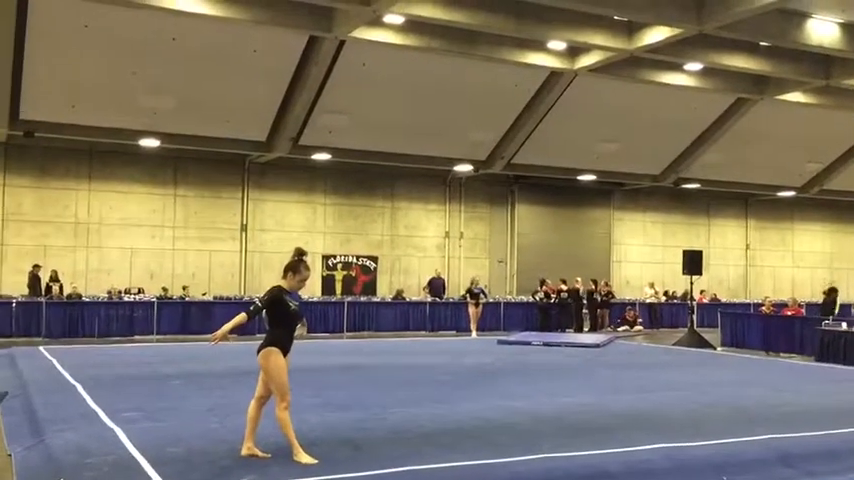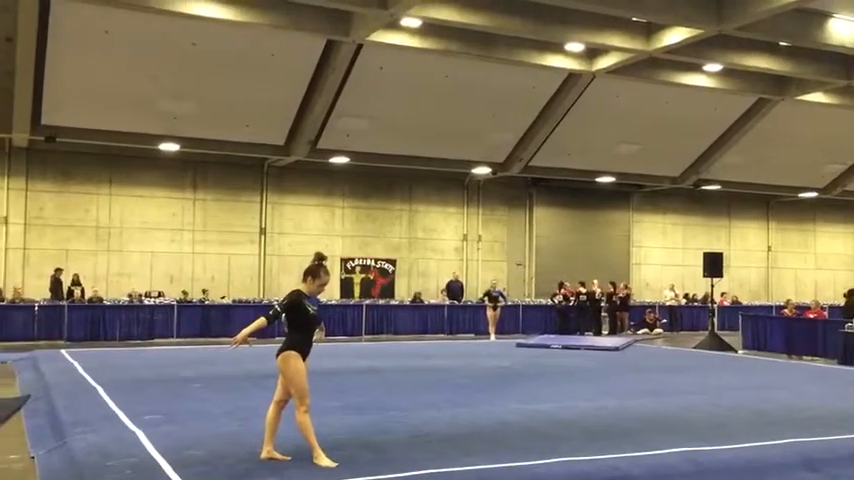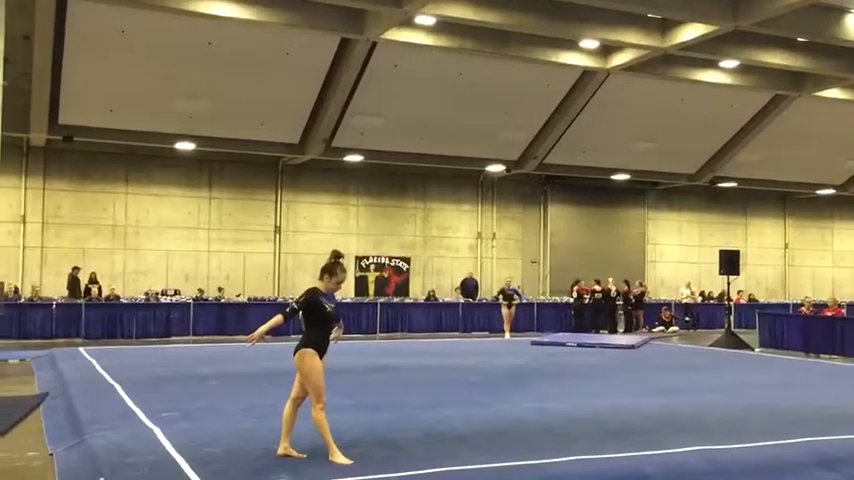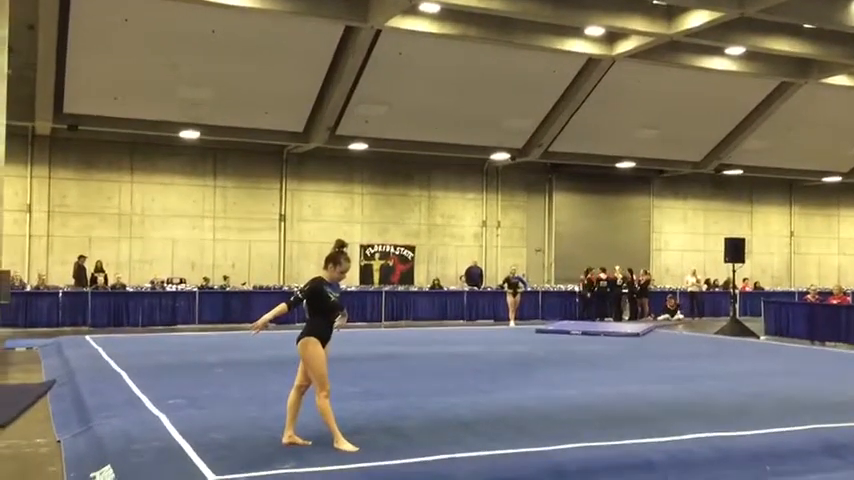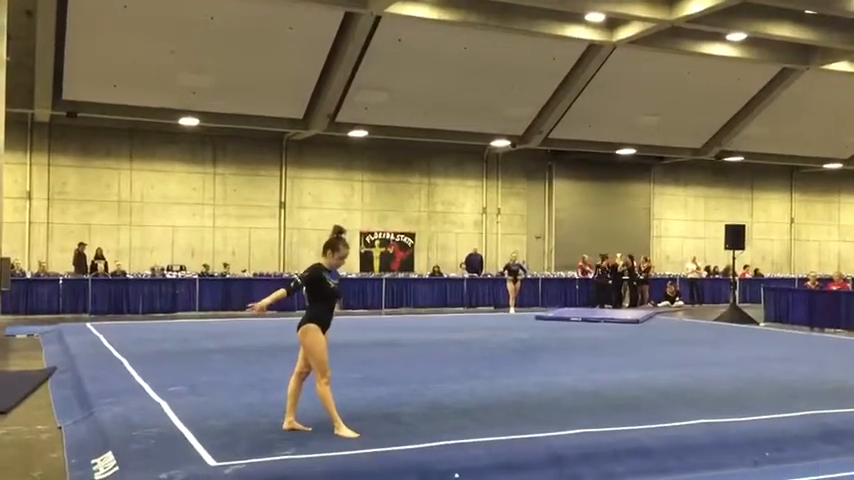
dt=0.5s
person 1, frame 1
left shoulder: (292, 296)
right shoulder: (276, 294)
right elbow: (252, 312)
right wrist: (227, 328)
left hip: (281, 351)
right hip: (271, 350)
left knee: (261, 398)
right knee: (284, 401)
left ankle: (248, 446)
right ankle: (297, 451)
person 1, frame 2
left shoulder: (310, 300)
right shoulder: (295, 298)
right elbow: (271, 316)
left wrist: (319, 329)
right wrist: (246, 332)
left hip: (299, 355)
right hip: (290, 354)
left knee: (280, 401)
right knee: (303, 405)
left ankle: (268, 449)
right ankle: (317, 454)
person 1, frame 3
left shoulder: (329, 298)
right shoulder: (312, 295)
right elbow: (288, 314)
right wrist: (263, 329)
left hip: (317, 352)
right hip: (307, 352)
left knee: (297, 398)
right knee: (319, 402)
left ankle: (284, 446)
right ankle: (333, 452)
person 1, frame 4
left shoulder: (334, 287)
right shoulder: (316, 285)
right elbow: (291, 303)
left wrist: (342, 316)
right wrist: (267, 317)
left hip: (320, 341)
right hip: (311, 340)
left knee: (300, 386)
right knee: (323, 390)
left ankle: (289, 434)
right ankle: (338, 439)
person 1, frame 5
left shoulder: (332, 274)
right shoulder: (315, 271)
right elbow: (291, 288)
right wrist: (266, 302)
left hip: (320, 328)
right hip: (311, 327)
left knee: (301, 373)
right knee: (323, 377)
left ankle: (289, 420)
right ankle: (338, 425)
